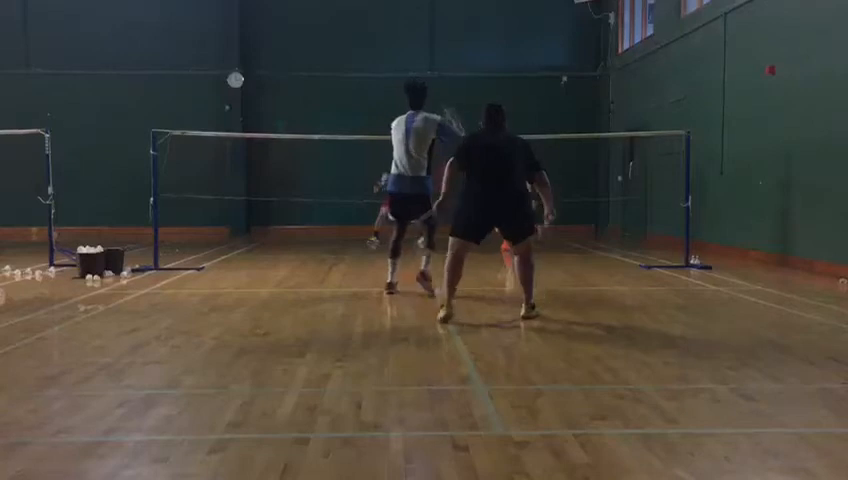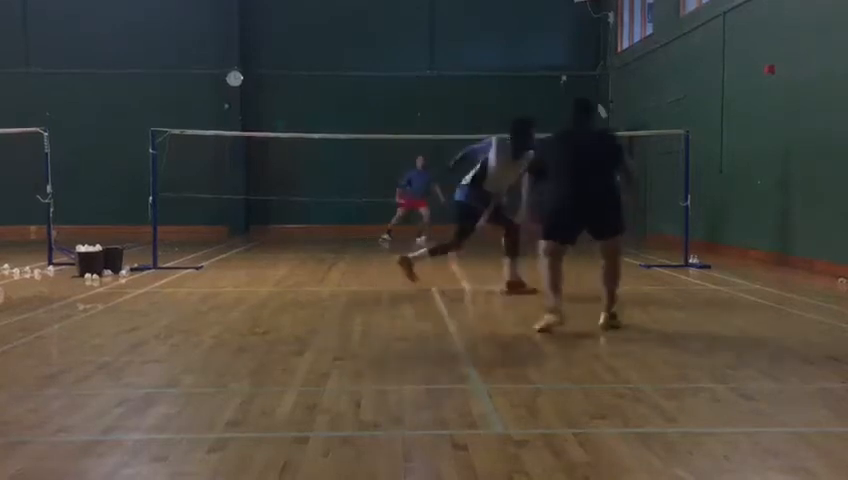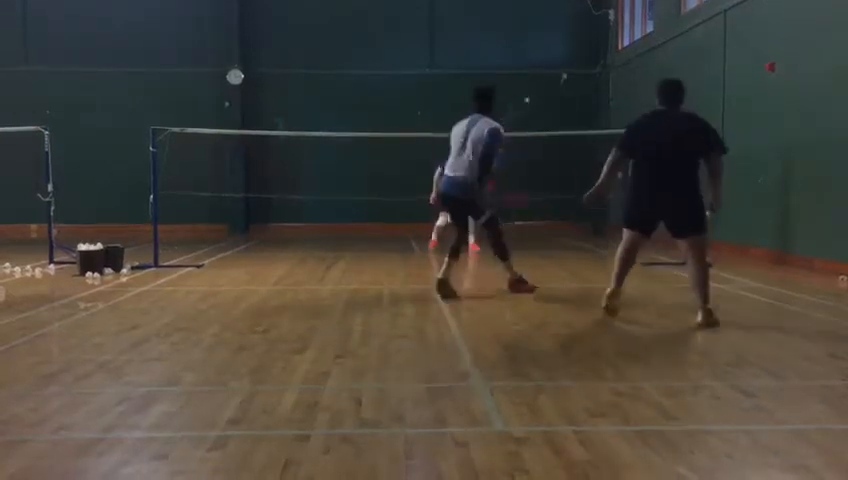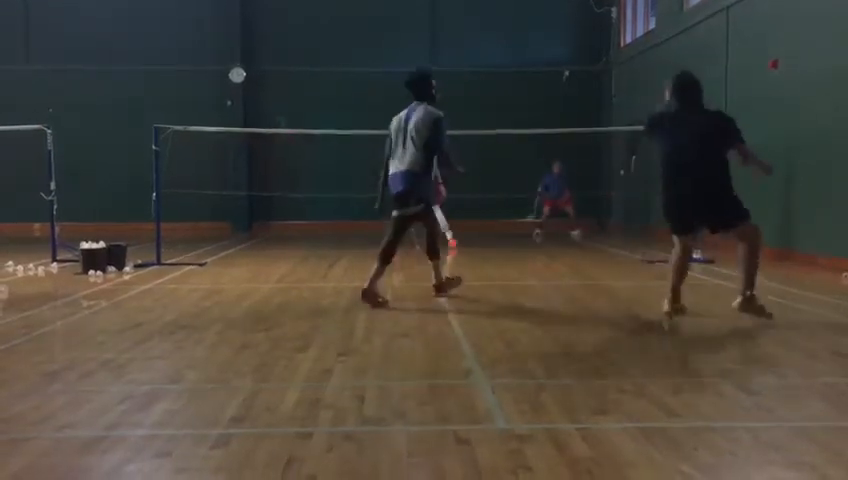
dt=0.7s
person 1, frame 1
left shoulder: (472, 141)
right shoulder: (520, 145)
left elbow: (454, 165)
right elbow: (540, 178)
left wrist: (444, 196)
right wrist: (549, 205)
left hip: (476, 204)
right hip: (514, 205)
left knee: (455, 253)
right knee: (523, 253)
left ankle: (447, 306)
right ankle: (528, 305)
person 1, frame 2
left shoulder: (553, 143)
right shoulder: (605, 138)
left elbow: (534, 176)
right elbow: (623, 169)
right wrist: (631, 184)
left hip: (563, 204)
right hip: (603, 201)
left knee: (548, 256)
right knee: (611, 256)
left ankle: (554, 309)
right ankle: (608, 313)
person 1, frame 3
left shoulder: (641, 124)
right shoulder: (697, 125)
left elbow: (618, 155)
right elbow: (715, 160)
left wrist: (603, 184)
right wrist: (716, 193)
left hip: (643, 194)
right hip: (683, 197)
left knee: (628, 244)
right knee: (696, 253)
left ankle: (614, 291)
right ankle: (704, 310)
person 1, frame 4
left shoulder: (665, 121)
right shoulder: (719, 121)
left elbow: (651, 124)
right elbow: (741, 153)
left wrist: (668, 103)
right wrist: (761, 166)
left hip: (677, 197)
right hip: (713, 193)
left knee: (682, 247)
right knee: (750, 236)
left ankle: (672, 300)
right ankle: (747, 296)
person 2, frame 1
left shoulder: (396, 123)
right shoulder: (433, 121)
right elbow: (457, 139)
right wrist: (454, 123)
left hip: (397, 183)
right hip: (420, 183)
left knee: (399, 231)
right knee: (431, 227)
left ankle: (391, 281)
right ankle: (425, 271)
person 2, frame 2
left shoulder: (528, 157)
right shoulder: (495, 144)
right elbow: (465, 154)
right wrist: (450, 169)
left hip: (487, 199)
right hip: (471, 195)
right knee: (512, 229)
left ankle: (410, 259)
right ankle: (513, 281)
person 2, frame 3
left shoulder: (458, 126)
right shoulder: (493, 129)
right elbow: (485, 161)
right wrist: (478, 191)
left hip: (447, 184)
right hip: (467, 187)
left knee: (461, 233)
right knee: (493, 231)
left ankle: (443, 277)
right ankle: (515, 279)
person 2, frame 4
left shoulder: (398, 118)
right shoulder: (433, 116)
left elbow: (388, 158)
right elbow: (441, 156)
left wrist: (382, 195)
right wrist: (457, 170)
left hip: (397, 179)
right hip: (414, 180)
left knee: (432, 226)
right knee: (396, 234)
left ankle: (440, 281)
right ankle: (370, 288)
